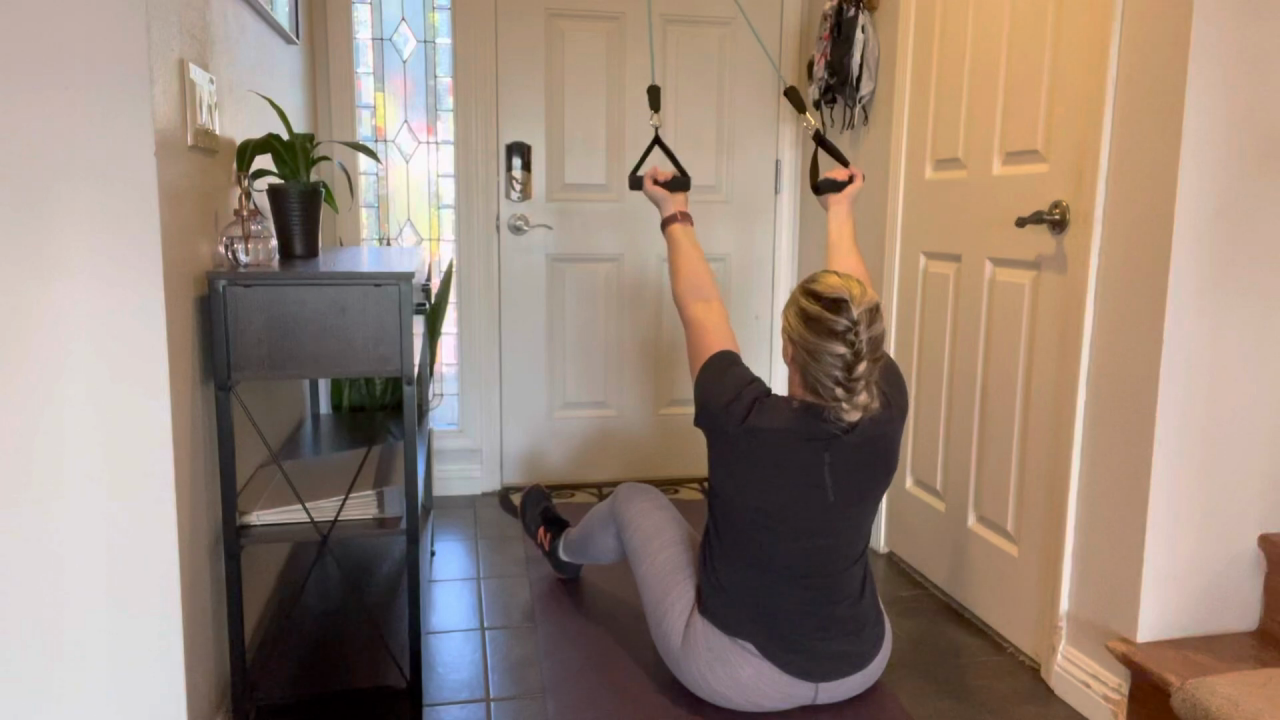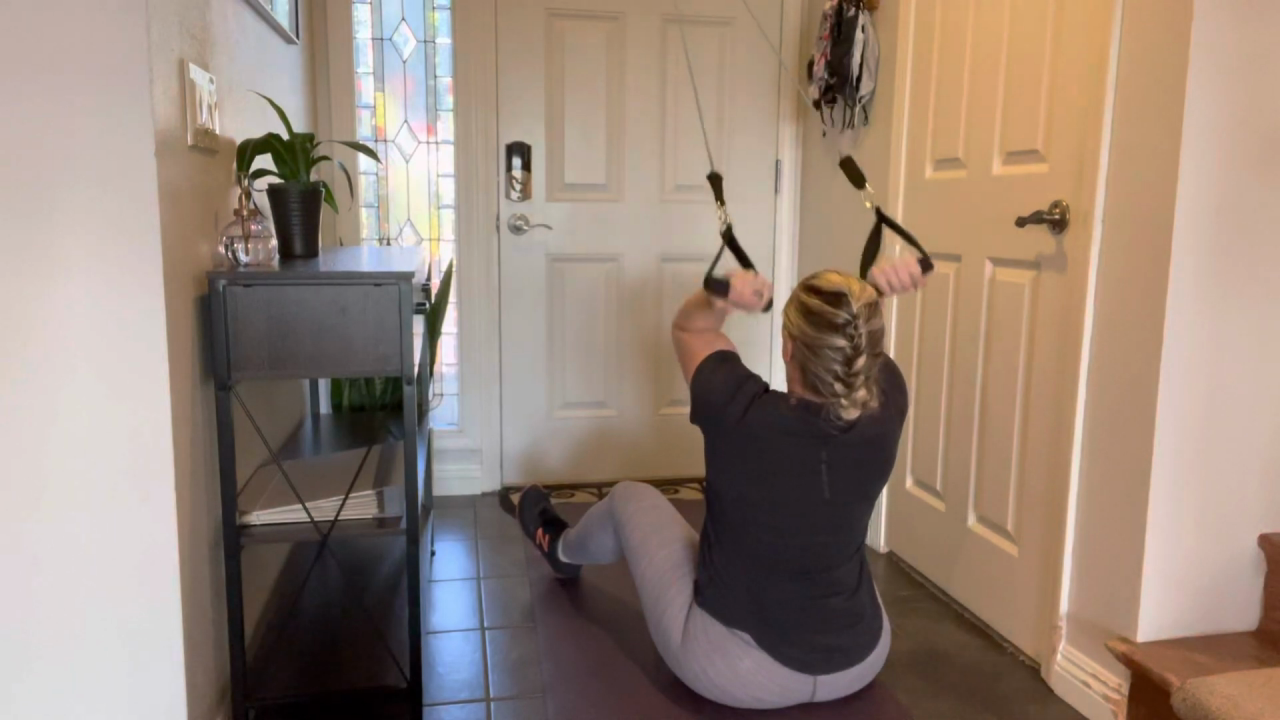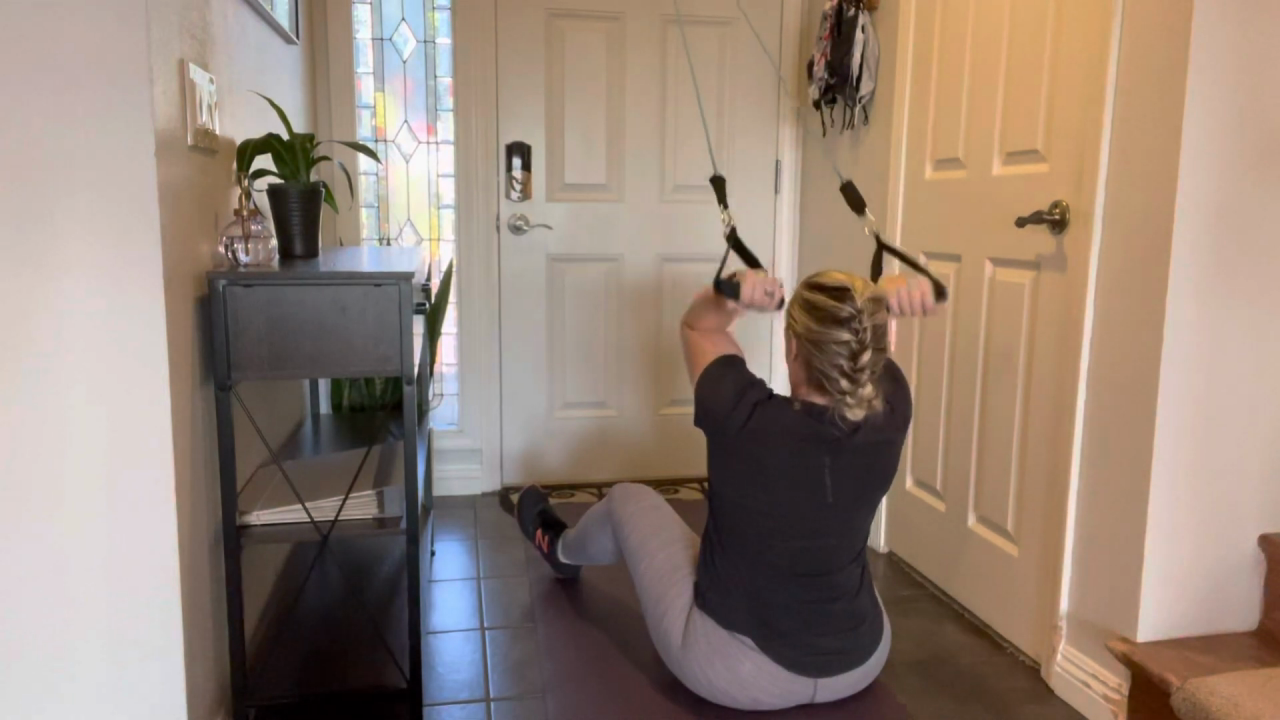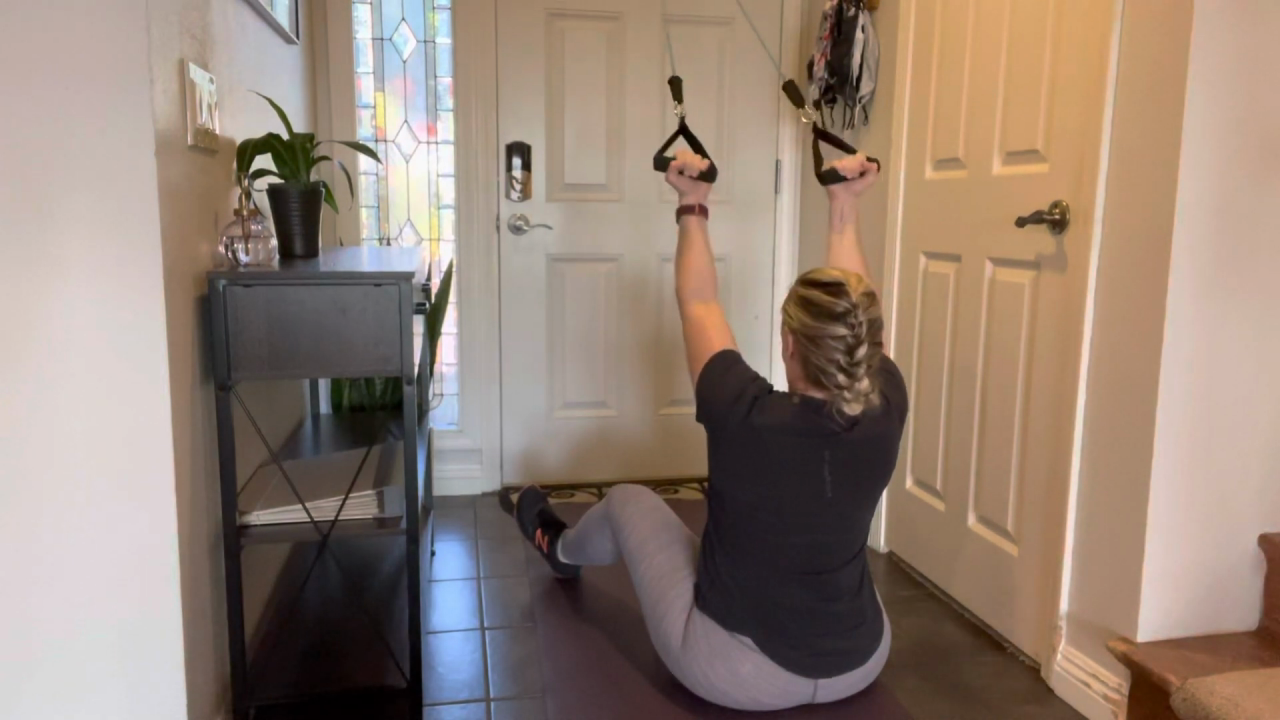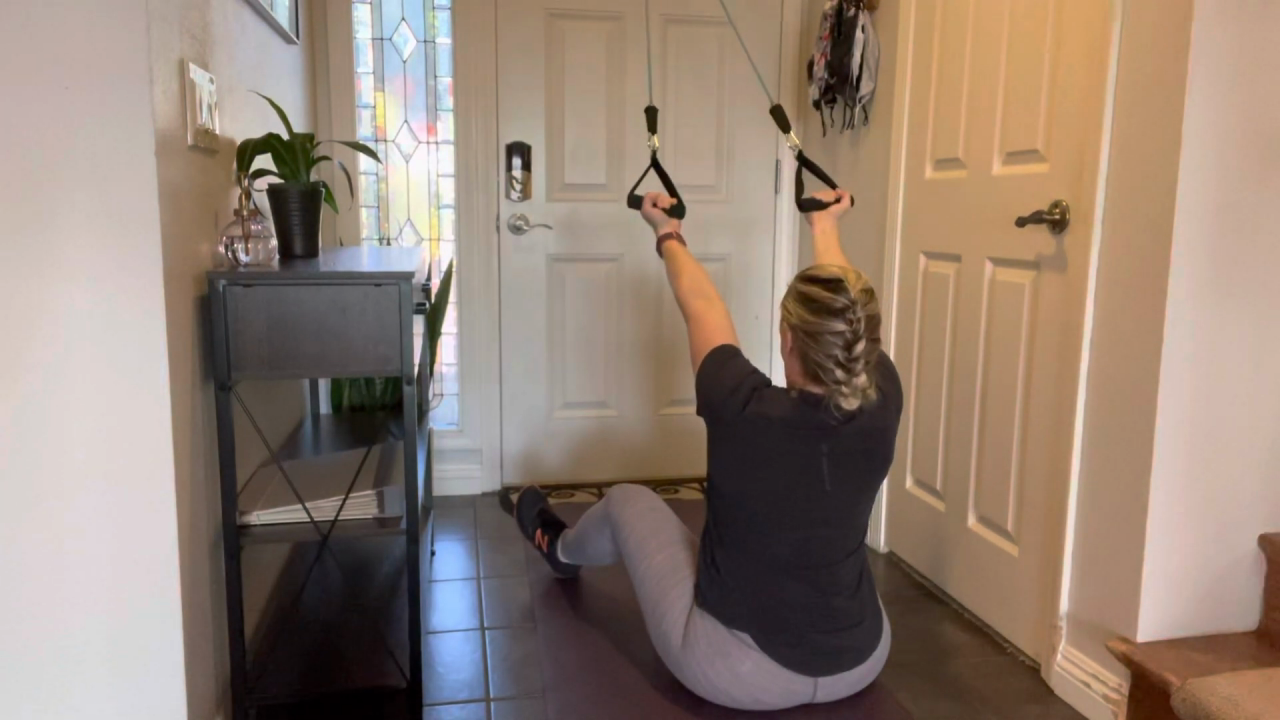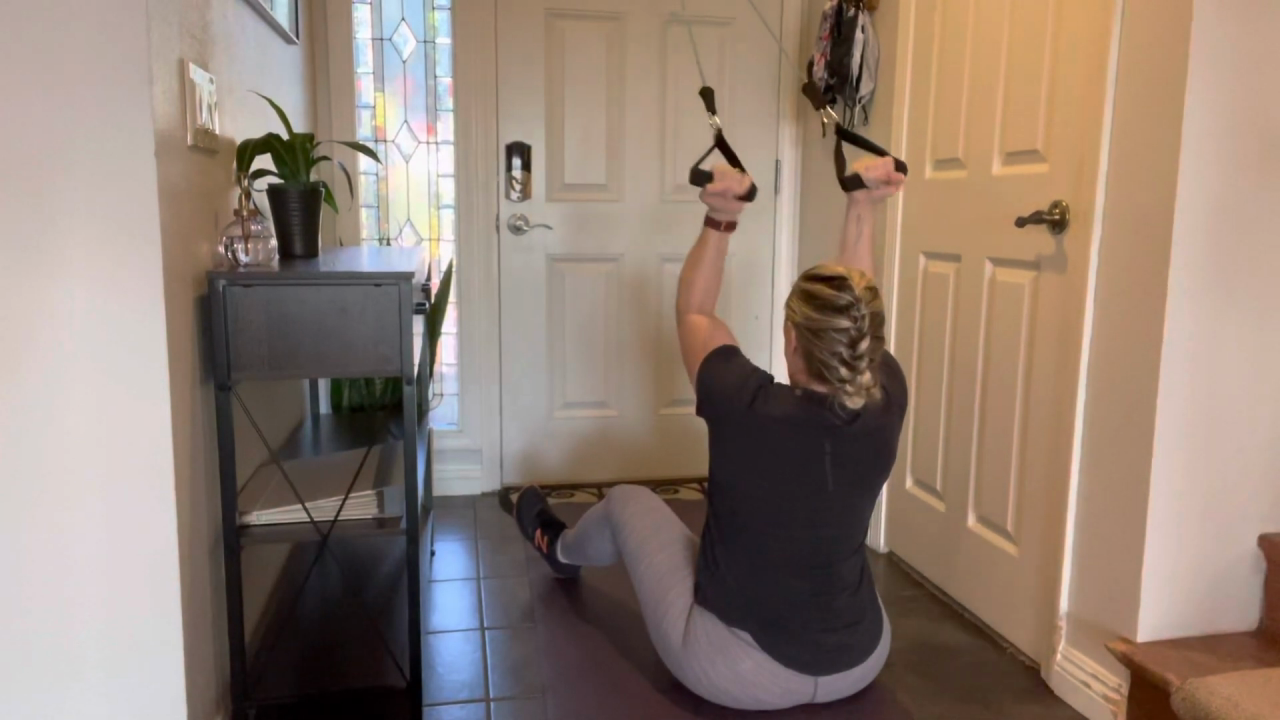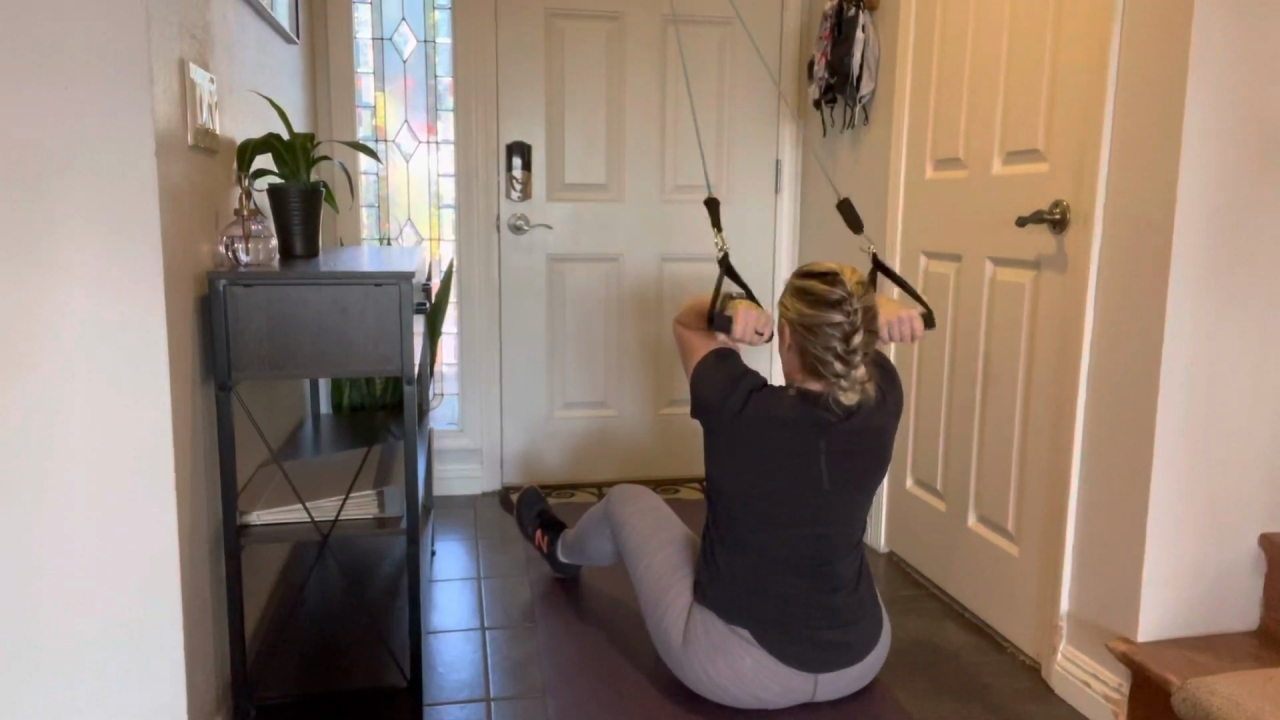
dt=0.7s
person 1, frame 1
left shoulder: (745, 422)
right shoulder: (883, 419)
left elbow: (701, 307)
right elbow: (856, 315)
left wrist: (675, 214)
right wrist: (837, 210)
left hip: (737, 678)
right hip: (859, 668)
left knee: (633, 503)
left ankle: (561, 548)
person 1, frame 2
left shoulder: (742, 419)
right shoulder: (884, 414)
left elbow: (688, 329)
right elbow: (852, 340)
left wrist: (721, 299)
right wrist: (876, 287)
left hip: (735, 673)
left knee: (631, 500)
left ankle: (560, 550)
person 1, frame 3
left shoulder: (749, 427)
right shoulder: (886, 419)
left elbow: (695, 324)
right elbow: (860, 350)
left wrist: (736, 296)
right wrist: (883, 296)
left hip: (738, 673)
right hip: (858, 666)
left knee: (628, 501)
left ankle: (561, 549)
person 1, frame 4
left shoulder: (746, 418)
right shoulder: (884, 413)
left elbow: (698, 306)
right elbow: (852, 311)
left wrist: (692, 206)
right wrist: (844, 203)
left hip: (734, 674)
right hip: (858, 665)
left knee: (629, 501)
left ankle: (561, 550)
person 1, frame 5
left shoulder: (744, 411)
right shoulder: (881, 409)
left elbow: (702, 308)
right elbow: (848, 311)
left wrist: (668, 235)
right wrist: (824, 225)
left hip: (736, 673)
right hip: (858, 665)
left knee: (628, 501)
left ankle: (561, 550)
person 1, frame 6
left shoulder: (748, 411)
right shoulder: (884, 410)
left elbow: (693, 313)
right elbow: (854, 309)
left wrist: (721, 219)
right wrist: (862, 206)
left hip: (737, 673)
right hip: (858, 664)
left knee: (627, 502)
left ankle: (560, 550)
person 1, frame 7
left shoulder: (742, 411)
right shoulder: (881, 406)
left elbow: (686, 322)
right elbow: (850, 328)
left wrist: (731, 310)
right wrist: (880, 308)
left hip: (737, 672)
left knee: (627, 502)
left ankle: (560, 548)
